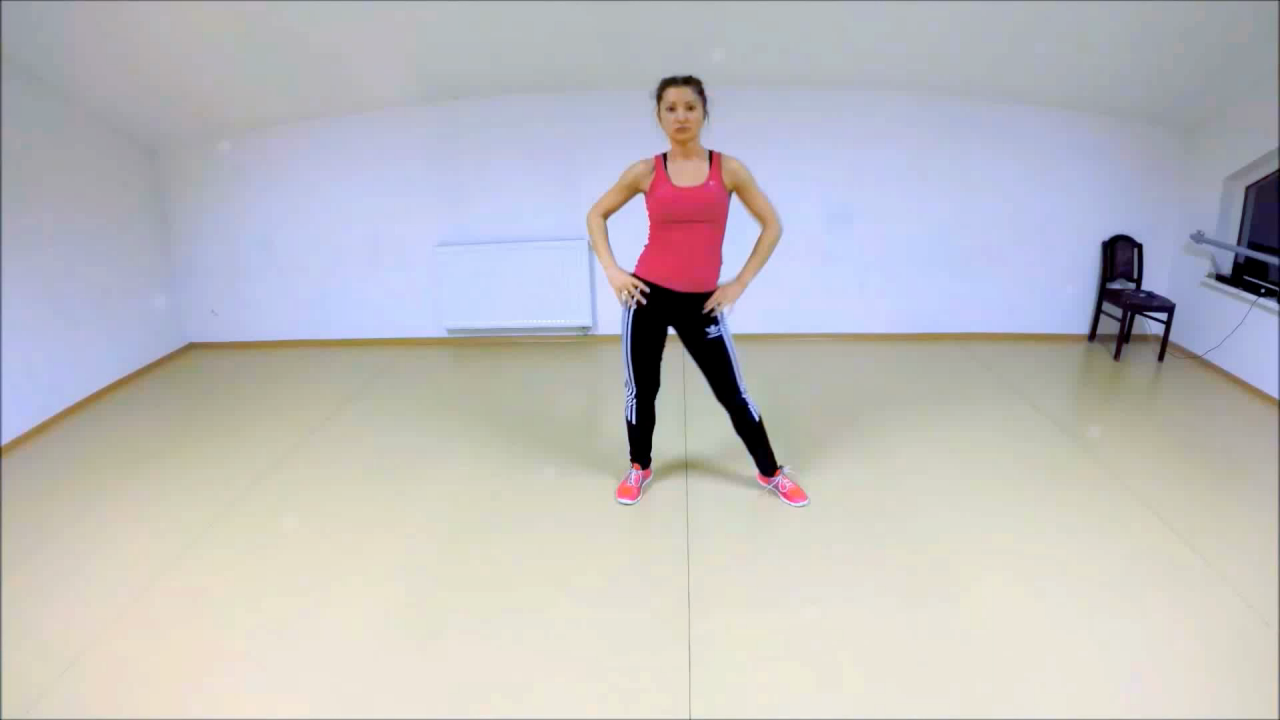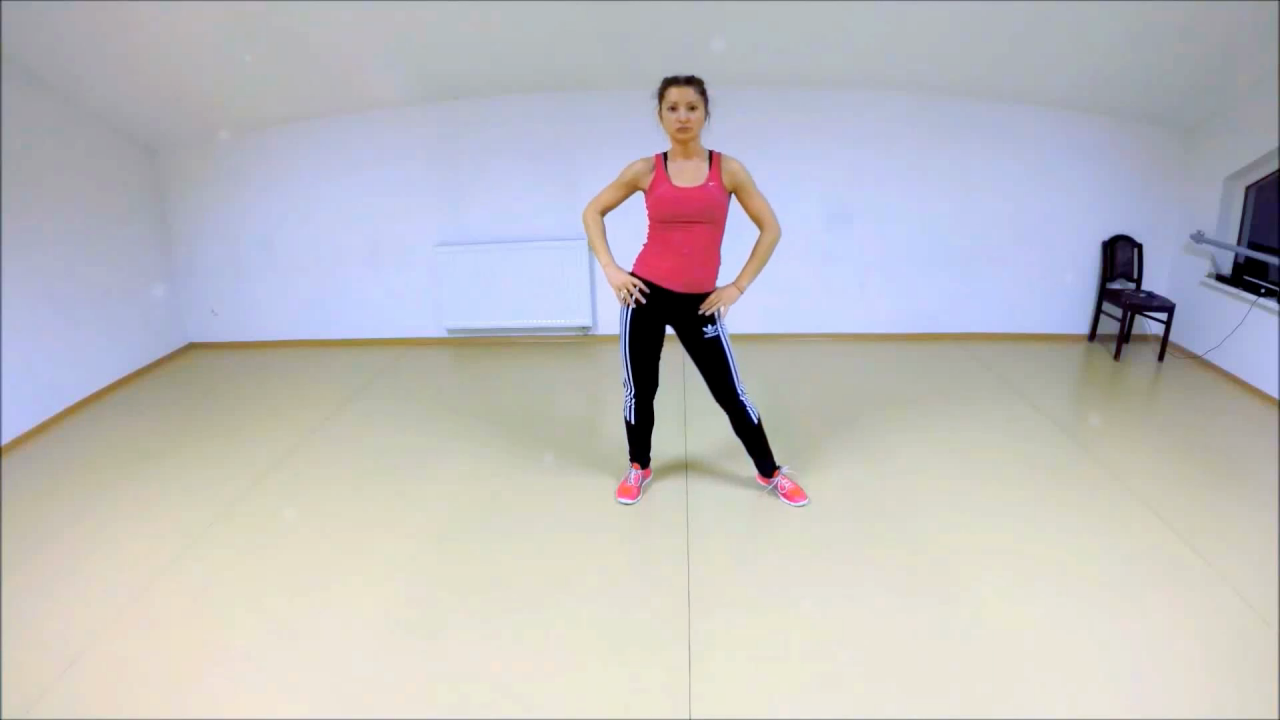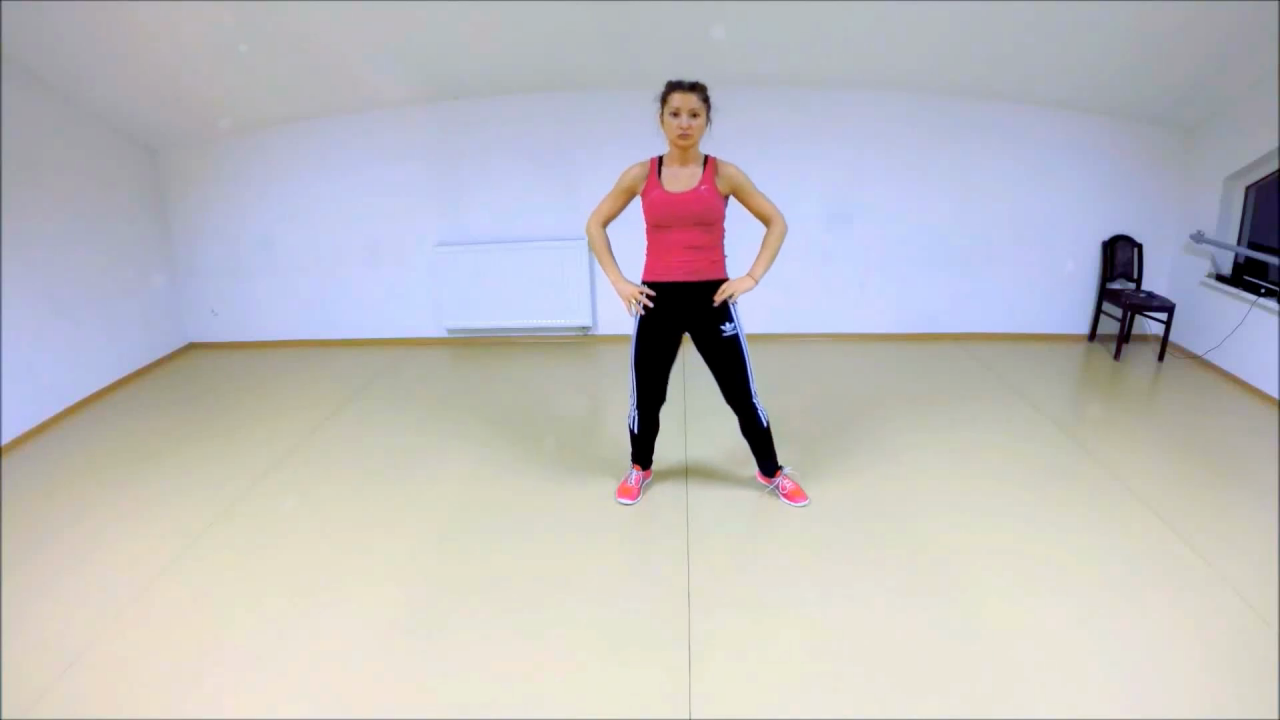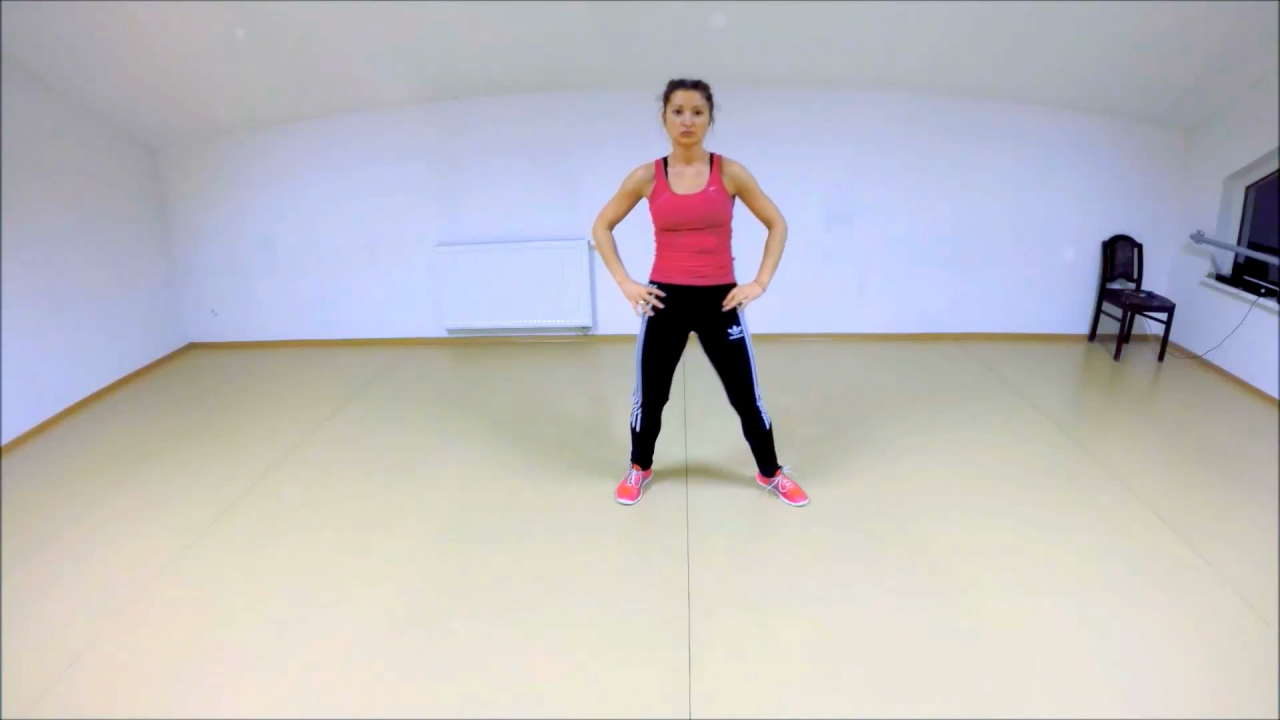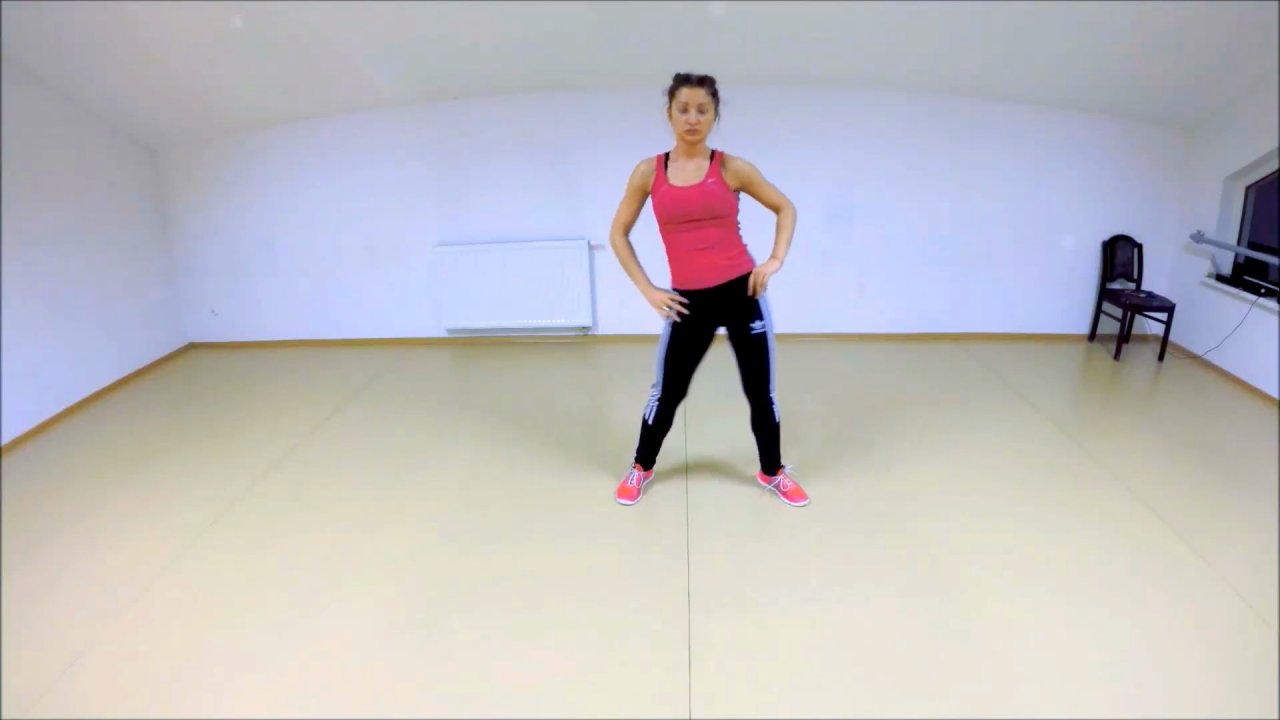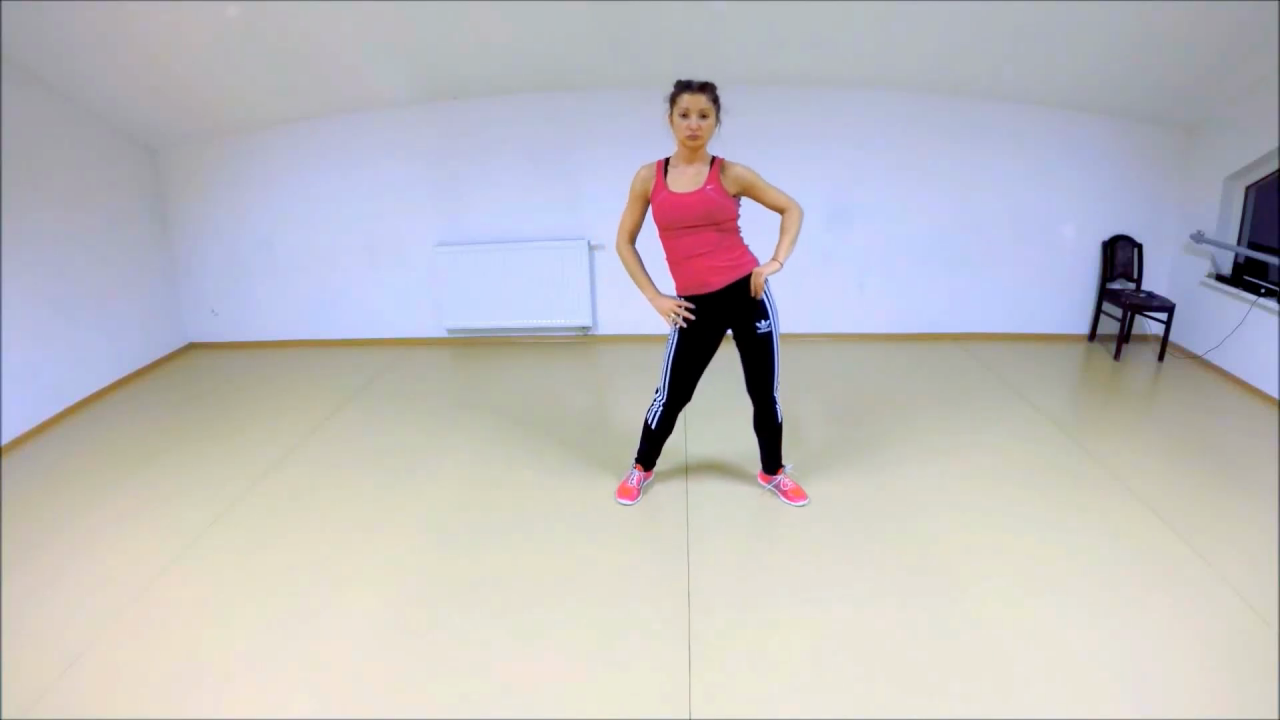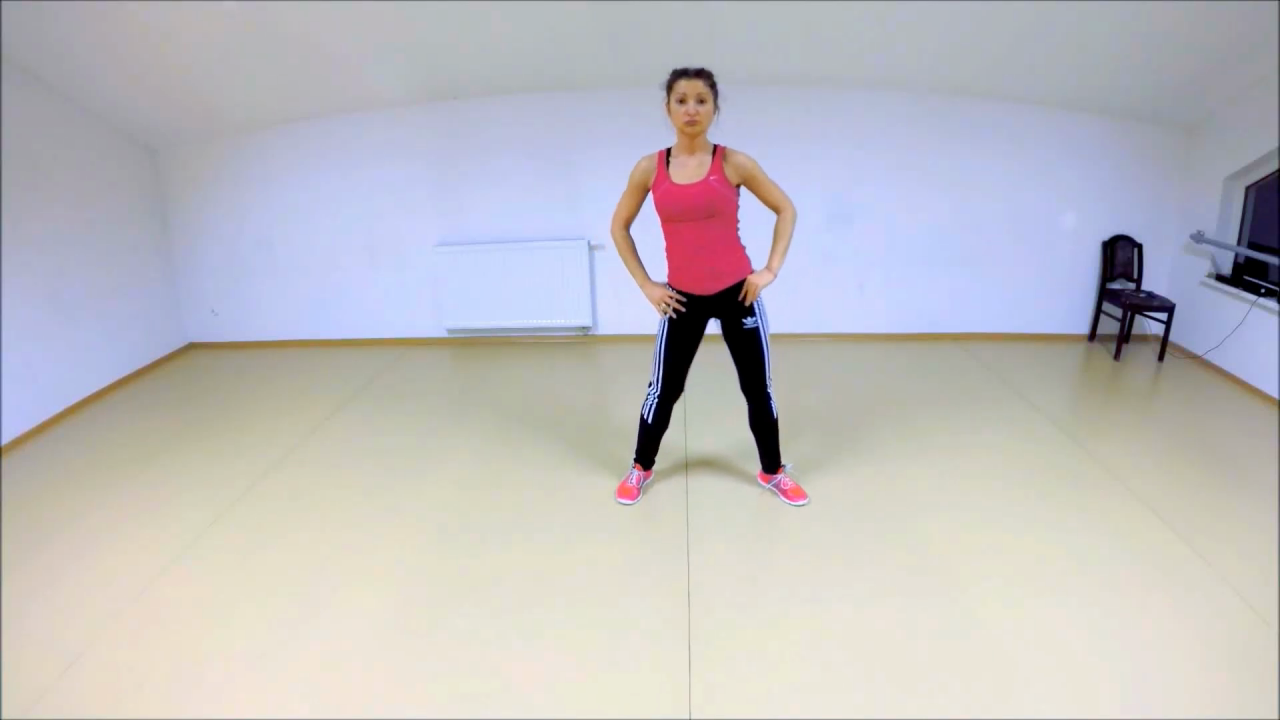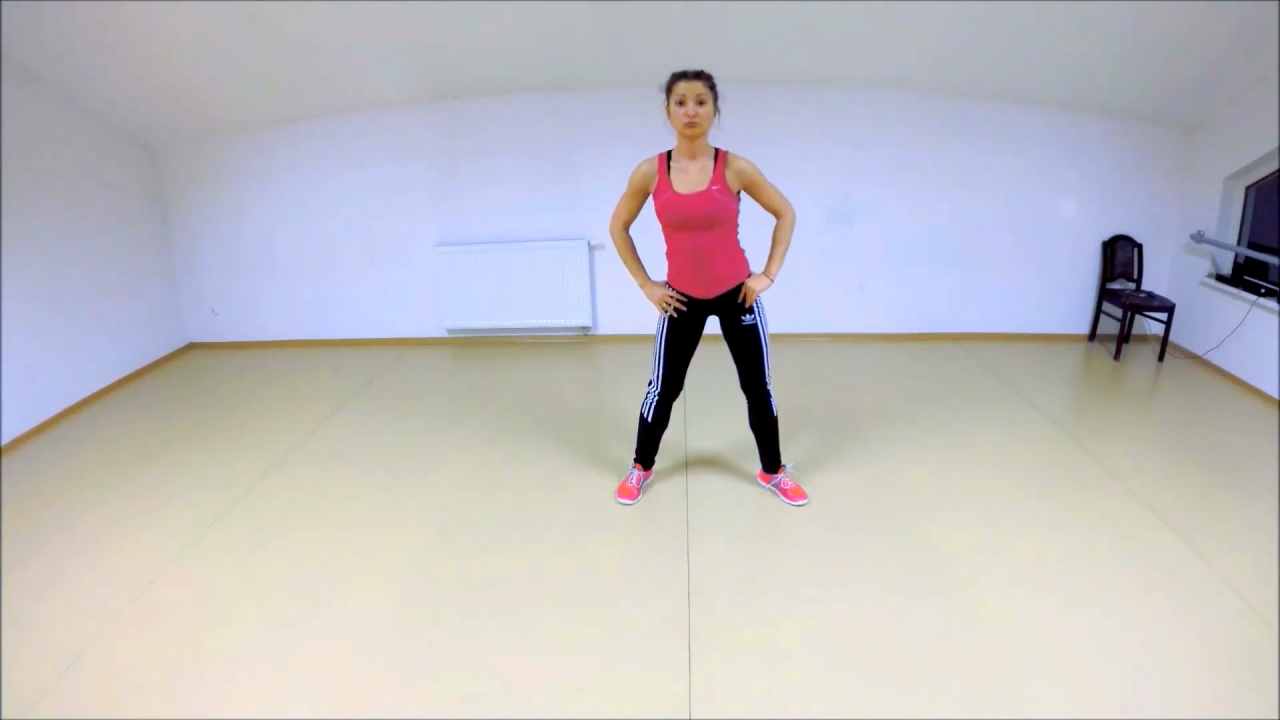
dt=0.2s
person 1, frame 1
left shoulder: (729, 168)
right shoulder: (645, 171)
left elbow: (772, 225)
right elbow: (597, 215)
left wrist: (740, 283)
right wrist: (611, 269)
left hip: (701, 302)
right hip: (647, 294)
left knee: (732, 393)
right knee: (641, 389)
left ankle: (770, 472)
right ankle: (639, 466)
person 1, frame 2
left shoulder: (728, 169)
right shoulder: (644, 169)
left elbow: (770, 228)
right elbow: (593, 212)
left wrist: (738, 286)
right wrist: (610, 268)
left hip: (698, 301)
right hip: (646, 294)
left knee: (730, 393)
right knee: (639, 390)
left ankle: (770, 472)
right ankle: (639, 466)
person 1, frame 3
left shoulder: (724, 173)
right shoulder: (641, 175)
left elbow: (776, 222)
right elbow: (596, 224)
left wrist: (752, 278)
right wrist: (617, 281)
left hip: (712, 299)
right hip: (658, 300)
left knee: (743, 397)
right knee: (646, 399)
left ankle: (772, 472)
right ankle: (640, 468)
person 1, frame 4
left shoulder: (729, 171)
right shoulder: (646, 176)
left elbow: (776, 224)
right elbow: (602, 227)
left wrist: (761, 280)
right wrist: (625, 283)
left hip: (720, 300)
right hip: (666, 300)
left knee: (746, 398)
right knee: (649, 397)
left ankle: (771, 472)
right ankle: (640, 467)
person 1, frame 5
left shoulder: (731, 168)
right shoulder: (647, 171)
left elbow: (785, 207)
right elbow: (619, 234)
left wrist: (776, 258)
right wrist: (648, 290)
left hip: (742, 292)
right hip: (690, 301)
left knee: (761, 392)
right knee: (667, 392)
left ankle: (772, 472)
right ankle: (642, 467)
person 1, frame 6
left shoulder: (731, 174)
right shoulder: (649, 177)
left elbow: (791, 209)
right elbow: (624, 240)
left wrist: (777, 261)
right wrist: (655, 296)
left hip: (746, 293)
right hip: (695, 305)
left knee: (764, 392)
right knee: (672, 395)
left ankle: (773, 471)
right ankle: (642, 467)
person 1, frame 7
left shoulder: (735, 163)
right shoulder: (649, 168)
left elbow: (786, 210)
right elbow: (619, 227)
left wrist: (771, 269)
right wrist: (646, 285)
left hip: (738, 293)
right hip: (683, 299)
left knee: (758, 388)
right knee: (664, 389)
left ankle: (772, 472)
right ankle: (641, 468)
person 1, frame 8
left shoulder: (736, 168)
right shoulder: (650, 172)
left elbow: (785, 214)
right elbow: (618, 227)
left wrist: (768, 275)
right wrist: (646, 284)
left hip: (737, 293)
right hip: (680, 298)
left knee: (757, 386)
right knee: (663, 388)
left ankle: (772, 471)
right ankle: (641, 467)
